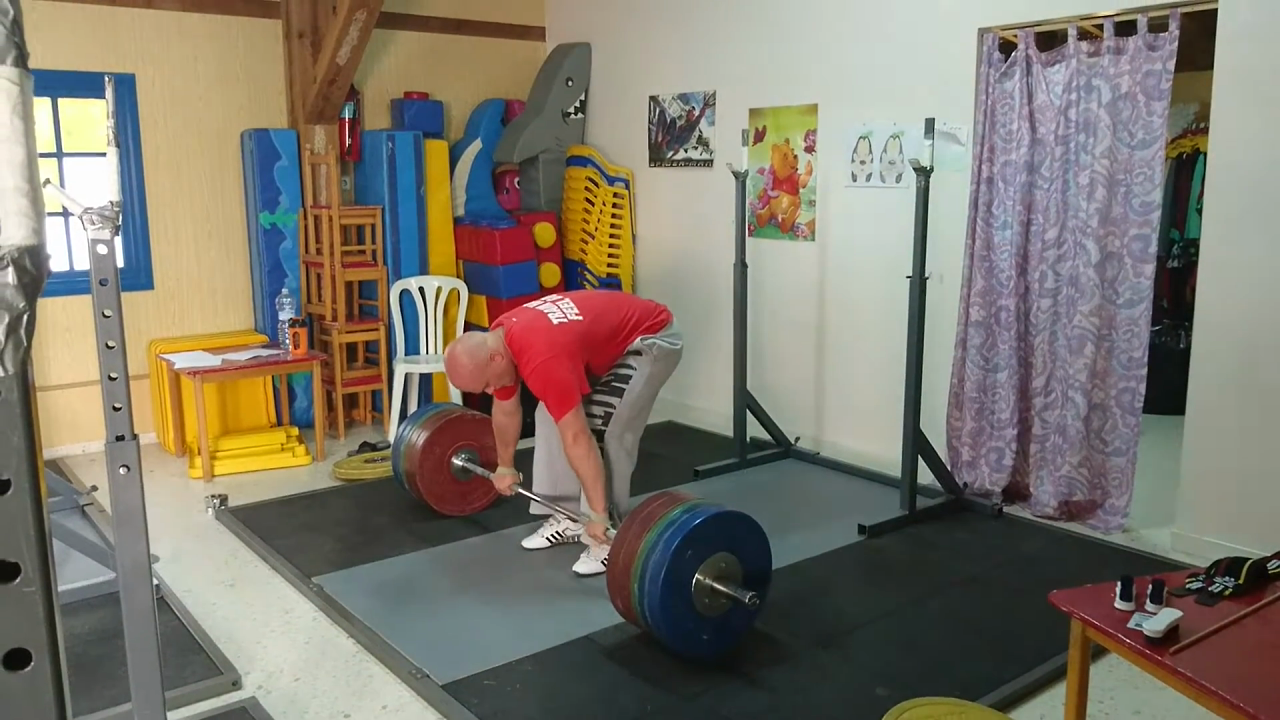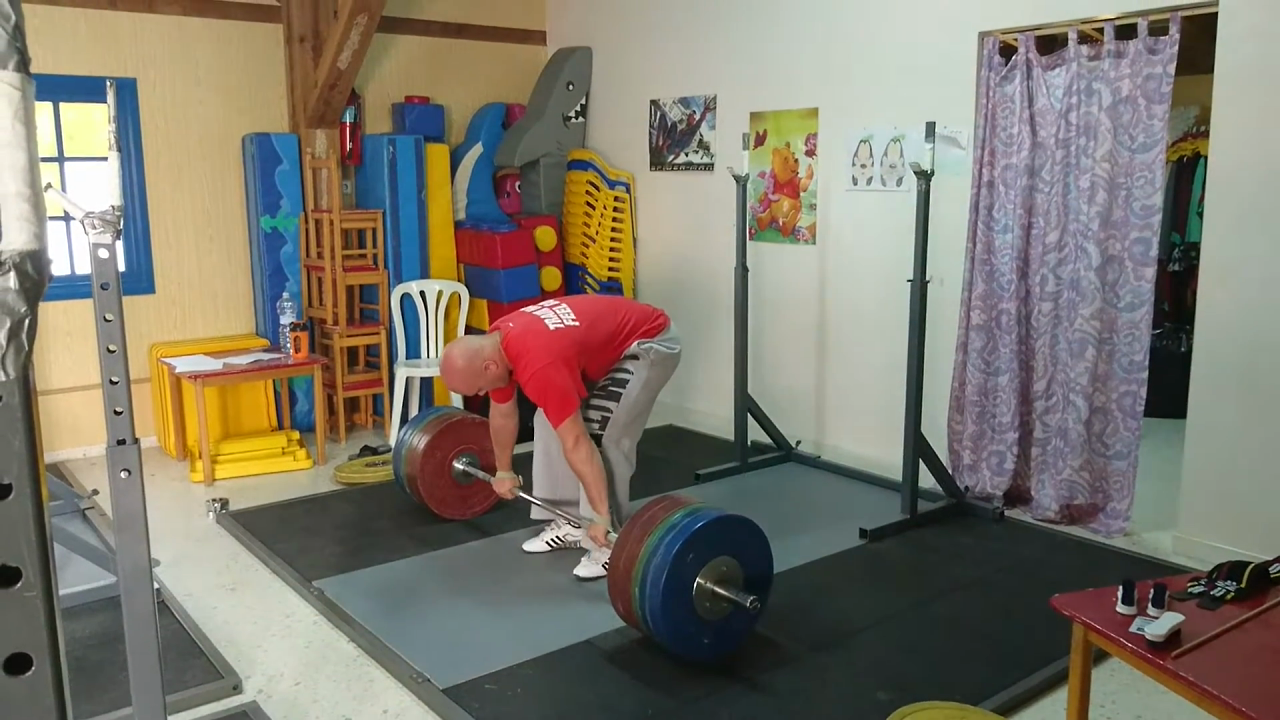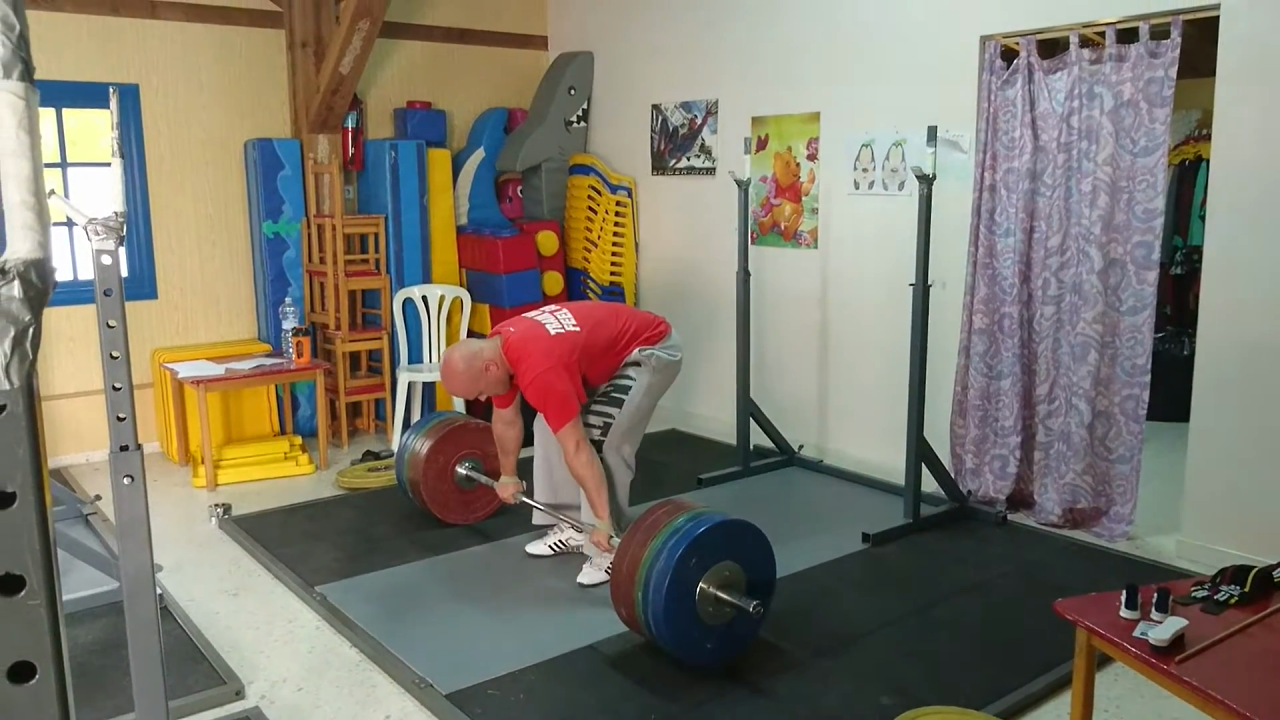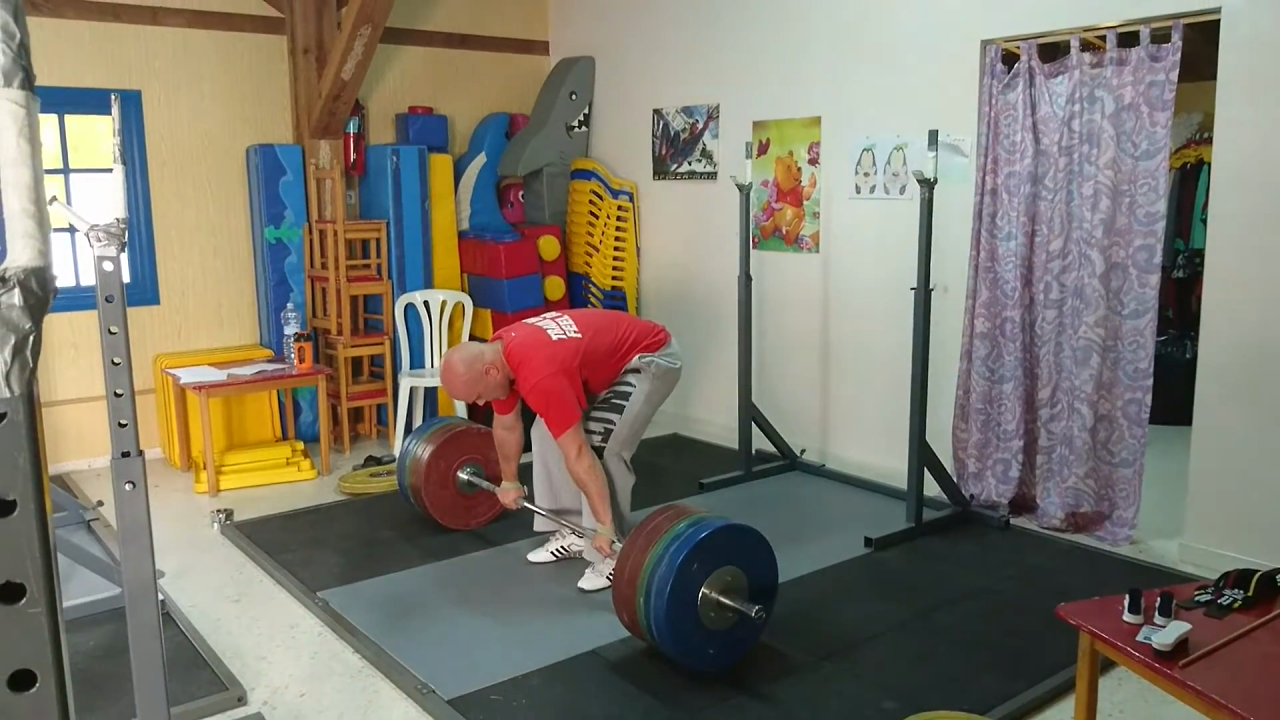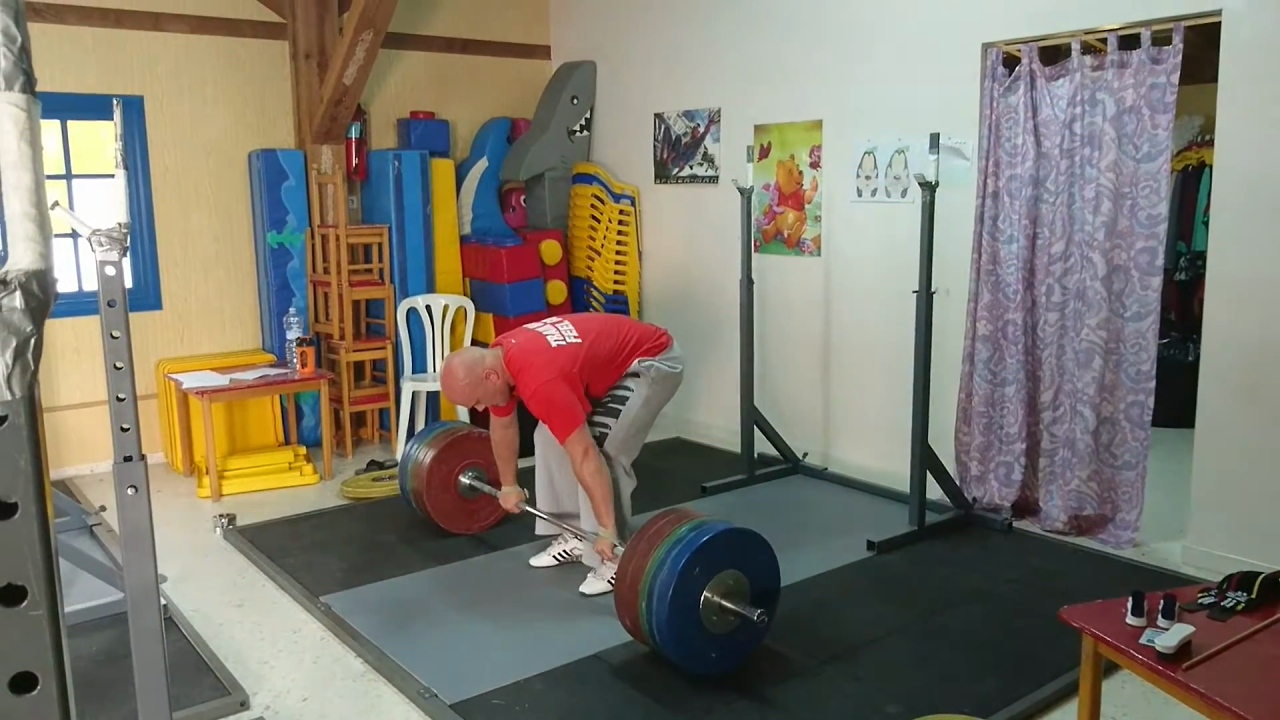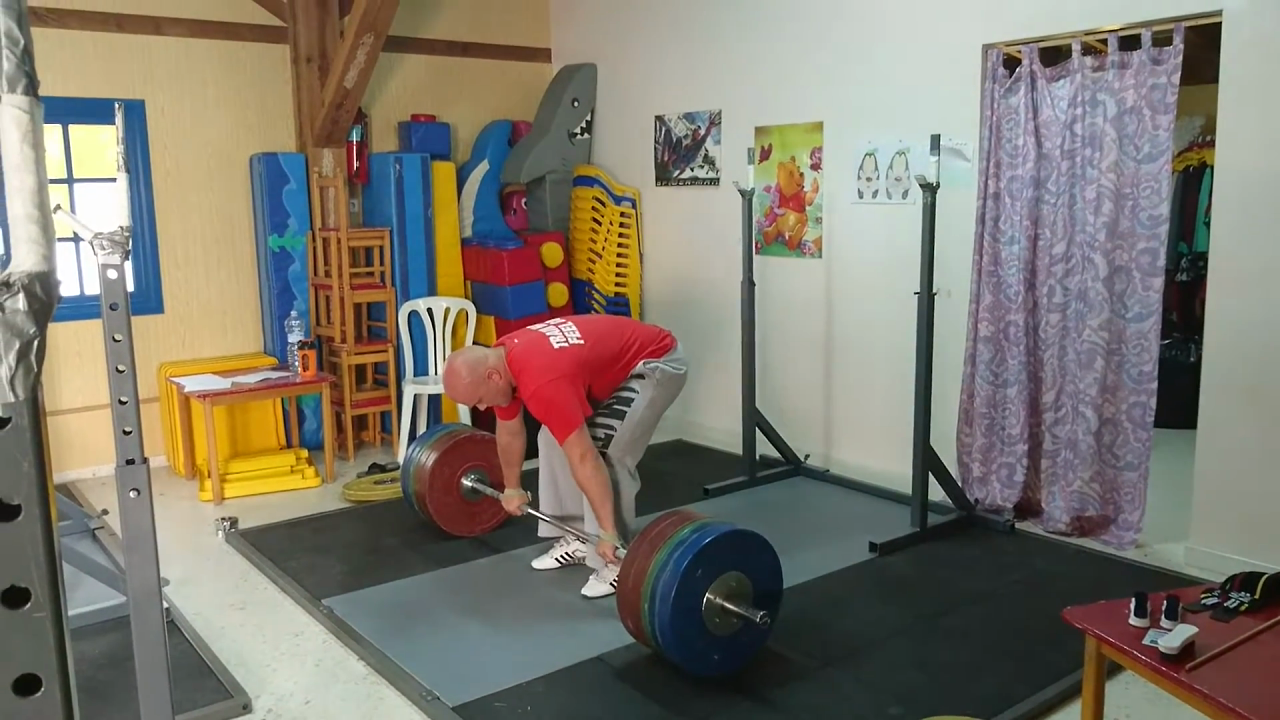
dt=0.3s
person 1, frame 1
left shoulder: (543, 361)
right shoulder: (496, 340)
left elbow: (577, 439)
right elbow: (506, 410)
left wrist: (599, 515)
right wrist: (505, 467)
left hip: (652, 339)
right hip: (609, 334)
left knee: (602, 430)
right knee: (552, 416)
left ankle: (608, 537)
right ankle: (569, 518)
person 1, frame 2
left shoulder: (539, 366)
right shoulder: (493, 344)
left elbow: (577, 443)
right elbow: (503, 414)
left wrist: (601, 517)
right wrist: (504, 471)
left hip: (650, 343)
right hip: (609, 339)
left knee: (600, 434)
right knee: (550, 422)
left ankle: (609, 543)
right ankle: (570, 523)
person 1, frame 3
left shoulder: (539, 370)
right shoulder: (495, 349)
left elbow: (577, 448)
right elbow: (507, 420)
left wrist: (602, 521)
right wrist: (508, 476)
left hip: (652, 350)
right hip: (609, 346)
left knee: (600, 440)
right knee: (550, 427)
left ankle: (610, 548)
right ankle: (572, 526)
person 1, frame 4
left shoulder: (541, 375)
right shoulder: (496, 354)
left elbow: (577, 452)
right elbow: (507, 426)
left wrist: (604, 526)
right wrist: (510, 482)
left hip: (651, 358)
right hip: (610, 354)
left knee: (599, 446)
right knee: (546, 433)
left ankle: (613, 554)
right ankle: (574, 532)
person 1, frame 5
left shoulder: (541, 381)
right shoulder: (496, 359)
left elbow: (586, 456)
right elbow: (503, 426)
left wrist: (607, 530)
right wrist: (509, 485)
left hip: (653, 361)
right hip: (612, 356)
left knee: (601, 448)
right knee: (551, 437)
left ankle: (614, 558)
right ankle: (576, 537)
person 1, frame 6
left shoulder: (542, 382)
right shoulder: (500, 359)
left elbow: (584, 458)
right elbow: (510, 431)
left wrist: (607, 533)
right wrist: (512, 489)
left hip: (657, 363)
right hip: (615, 359)
left knee: (605, 451)
right knee: (554, 439)
left ankle: (617, 561)
right ankle: (579, 539)
